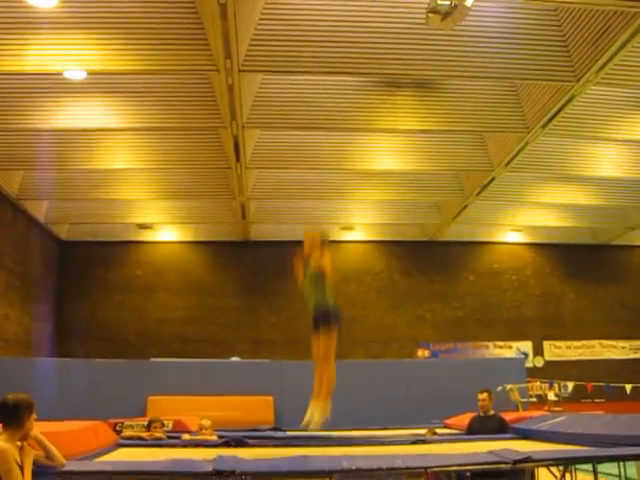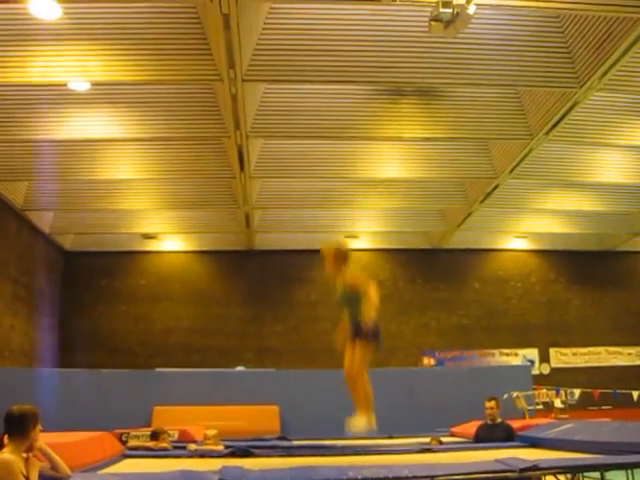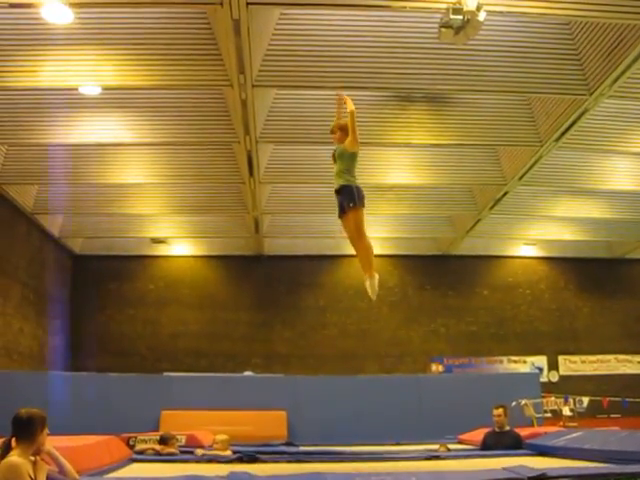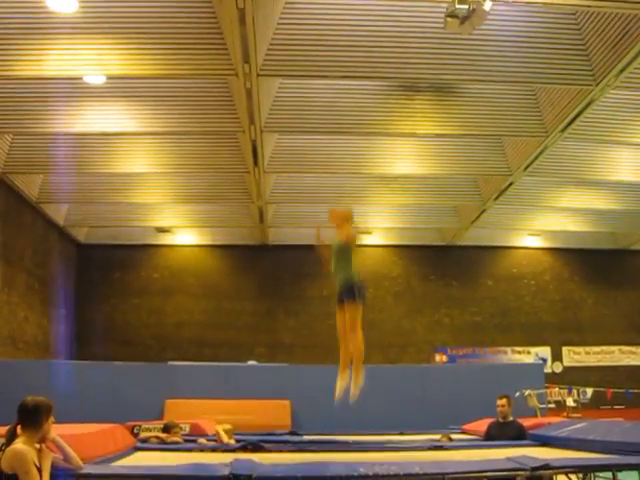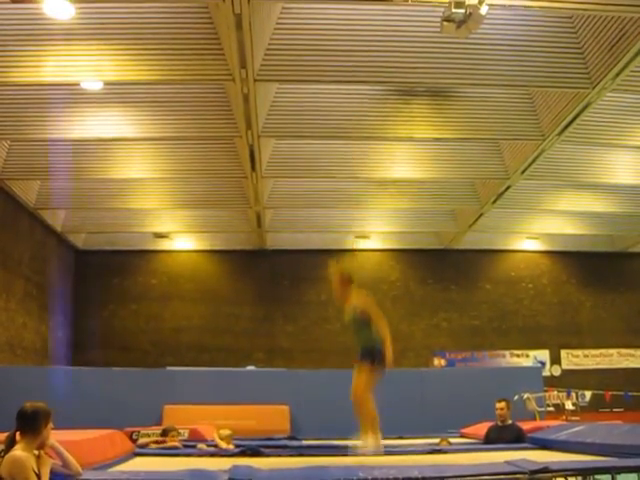
dt=1s
person 1, frame 1
left shoulder: (322, 259)
right shoulder: (312, 265)
left elbow: (328, 271)
right elbow: (303, 282)
right wrist: (300, 264)
left hip: (327, 313)
right hip: (318, 314)
left knee: (326, 359)
right knee: (318, 360)
left ankle: (323, 401)
right ankle: (317, 404)
person 1, frame 2
left shoulder: (350, 277)
right shoulder: (341, 280)
left elbow: (372, 289)
left wrist: (371, 313)
right wrist: (342, 334)
left hip: (367, 329)
right hip: (356, 329)
left knee: (358, 372)
right knee: (349, 373)
left ankle: (368, 416)
right ankle: (362, 413)
person 1, frame 3
left shoulder: (351, 143)
right shoulder: (340, 147)
left elbow: (352, 113)
right elbow: (338, 124)
left wrist: (348, 101)
right wrist: (338, 106)
left hip: (350, 190)
right hip: (342, 193)
left knee: (360, 235)
right knee: (354, 238)
left ankle: (371, 274)
right ankle: (368, 275)
person 1, frame 4
left shoulder: (348, 233)
right shoulder: (340, 237)
right elbow: (327, 256)
right wrist: (319, 240)
left hip: (351, 287)
right hip: (342, 287)
left knee: (353, 330)
right knee: (342, 335)
left ankle: (357, 374)
right ankle: (344, 374)
person 1, frame 5
left shoulder: (361, 301)
right shoulder: (348, 304)
left elbow: (381, 323)
left wrist: (388, 350)
left hip: (374, 351)
right hip: (365, 352)
left knee: (363, 394)
right knee: (356, 395)
left ankle: (374, 436)
right ankle: (367, 436)
